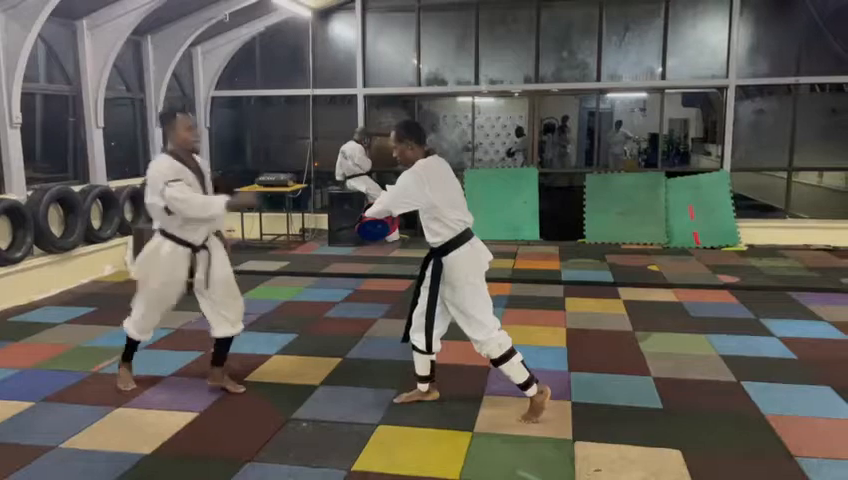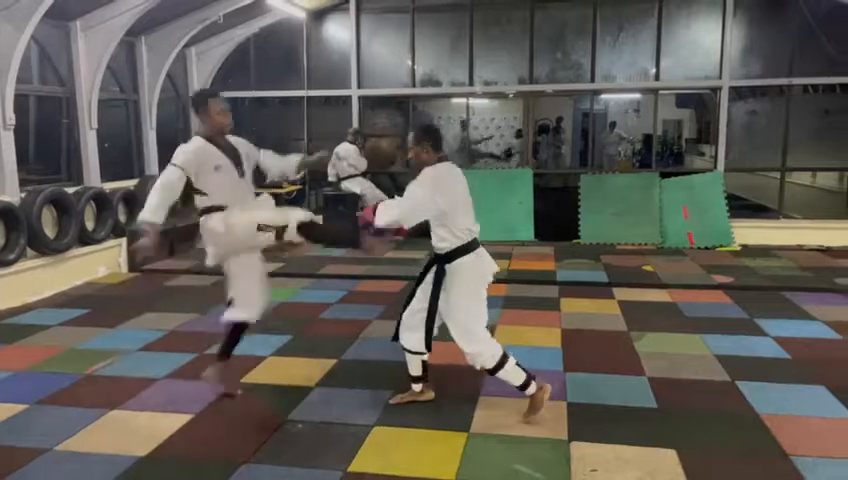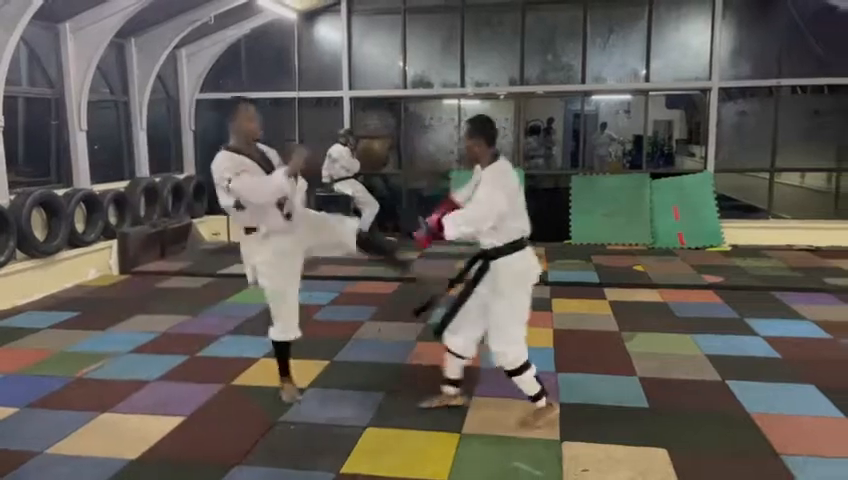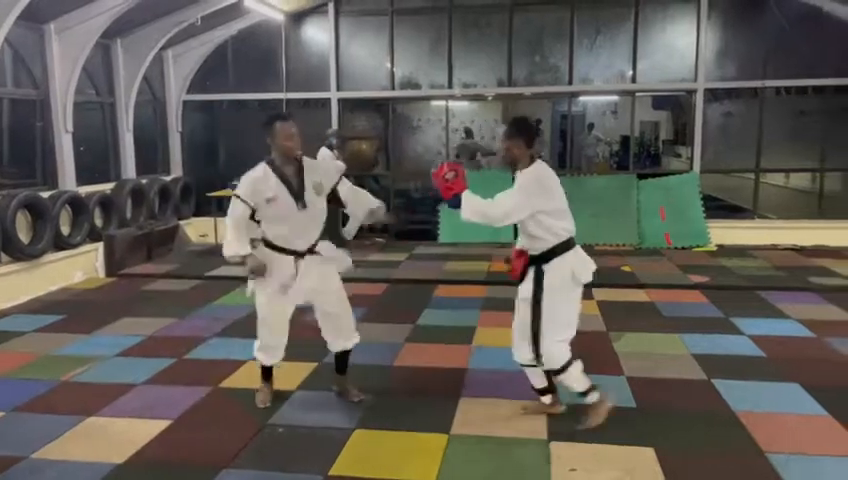
dt=0.3s
person 1, frame 1
left shoulder: (417, 175)
right shoulder: (435, 165)
left elbow: (386, 206)
right elbow: (398, 201)
left wrist: (366, 217)
right wrist: (381, 216)
left hip: (456, 260)
right hip: (448, 257)
left knee: (484, 329)
right knee: (423, 322)
left ankle: (536, 391)
right ankle: (426, 387)
person 1, frame 2
left shoulder: (432, 179)
right shoulder: (446, 172)
left elbow: (397, 215)
right elbow: (409, 207)
left wrist: (374, 215)
right wrist: (386, 208)
left hip: (461, 267)
right hip: (449, 264)
left knee: (473, 340)
right knee: (414, 323)
left ankle: (534, 389)
right ankle: (419, 387)
person 1, frame 3
left shoulder: (498, 176)
right shoulder: (485, 171)
left elbow: (474, 218)
right elbow: (462, 199)
left wrist: (437, 227)
right wrist: (445, 211)
left hip: (509, 265)
right hip: (495, 262)
left knee: (505, 341)
right knee: (463, 325)
left ankle: (543, 403)
right ankle: (451, 391)
person 1, frame 4
left shoulder: (535, 179)
right shoulder: (528, 174)
left elbow: (496, 212)
left wrist: (458, 197)
right wrist: (522, 251)
left hip: (560, 267)
right hip: (541, 265)
left knee: (549, 345)
right knee: (525, 340)
left ankle: (596, 400)
right ankle: (550, 399)
person 2, frame 1
left shoulder: (199, 164)
right shoulder: (161, 168)
right elbow: (189, 204)
left wrist: (217, 232)
right wrist: (235, 202)
left hip: (204, 250)
right hip: (171, 252)
left knee: (229, 308)
right knee: (146, 312)
left ankle: (217, 373)
right ankle: (125, 365)
person 2, frame 2
left shoulder: (238, 146)
right shoulder: (191, 153)
left elbow: (269, 163)
right elbow: (164, 189)
left wrist: (305, 161)
right wrist: (149, 230)
left hip: (246, 229)
right hip: (224, 227)
left knee: (248, 302)
right knee: (295, 219)
left ankle: (219, 367)
person 2, frame 3
left shoulder: (265, 152)
right shoulder: (223, 164)
right elbow: (255, 193)
right wrist: (290, 171)
left hip: (298, 224)
right hip: (269, 244)
left knee: (351, 233)
right knee: (284, 316)
left ankle: (405, 268)
right ankle: (285, 379)
person 2, frame 4
left shoulder: (319, 168)
right shoulder: (255, 180)
left elbow: (348, 192)
right elbow: (234, 224)
right wrist: (247, 258)
left hip: (311, 260)
right hip: (275, 264)
left knee: (340, 323)
right knee: (271, 334)
left ankle: (342, 379)
right ankle: (266, 383)
